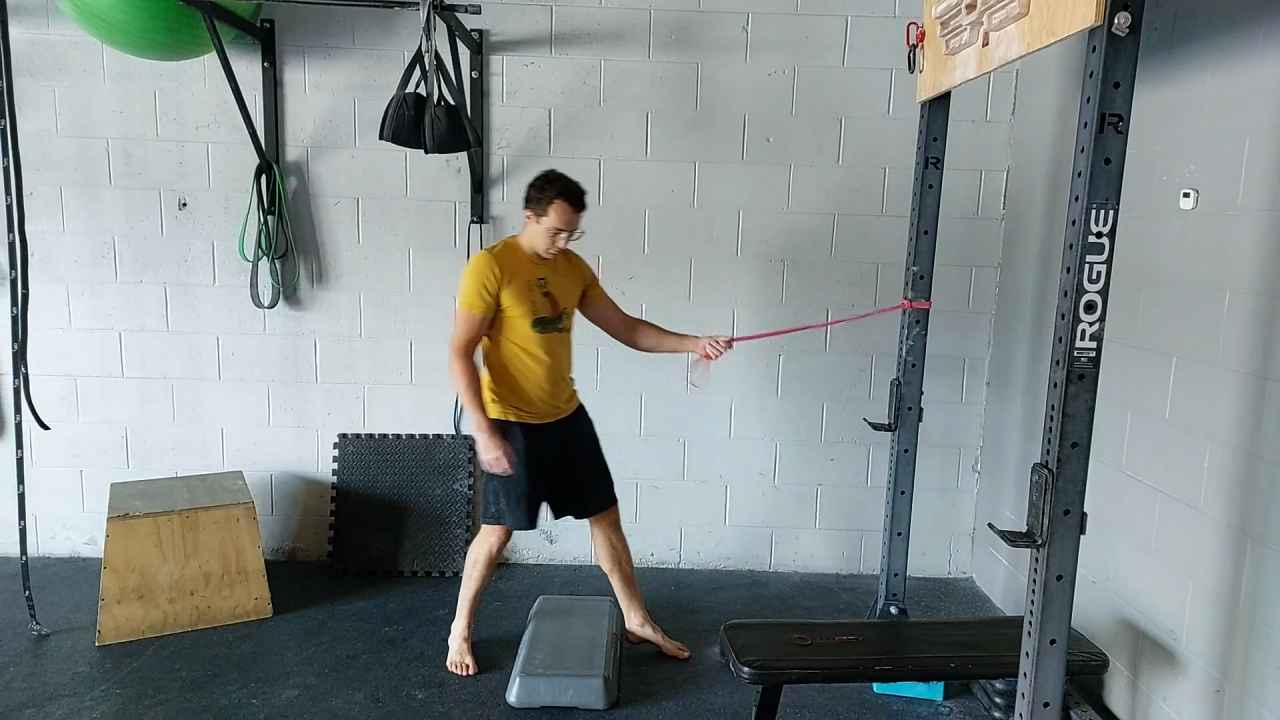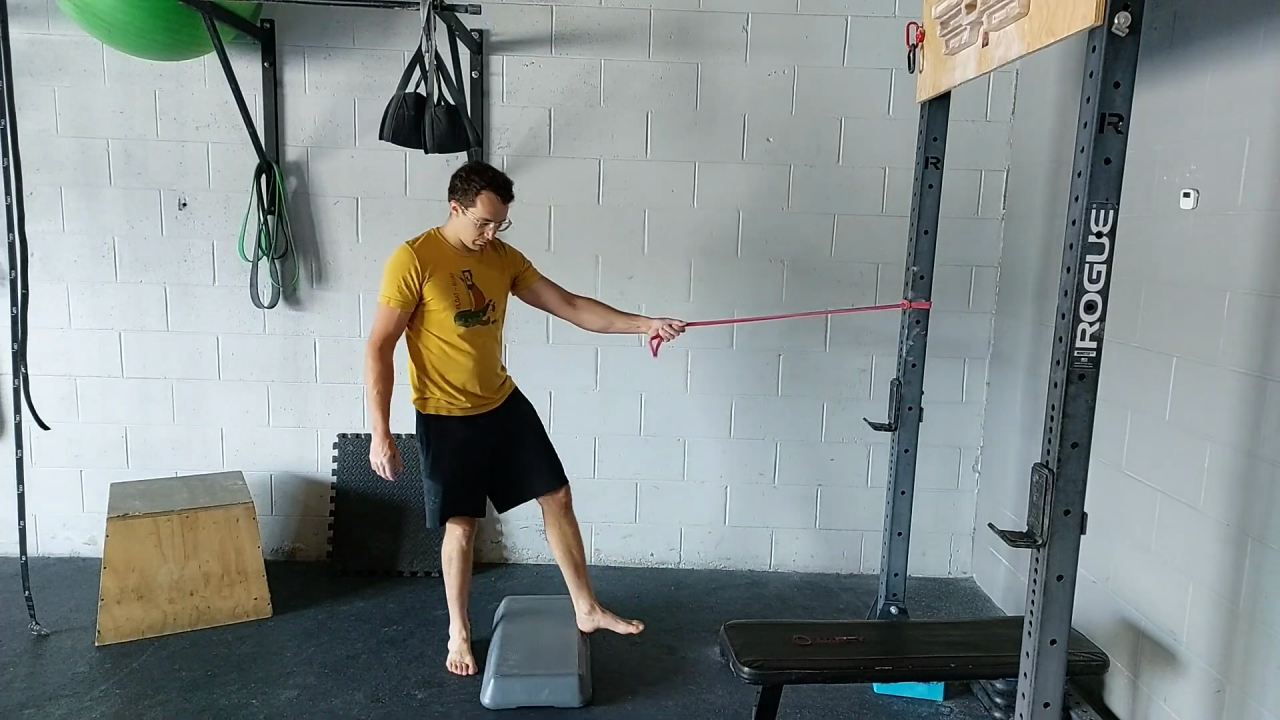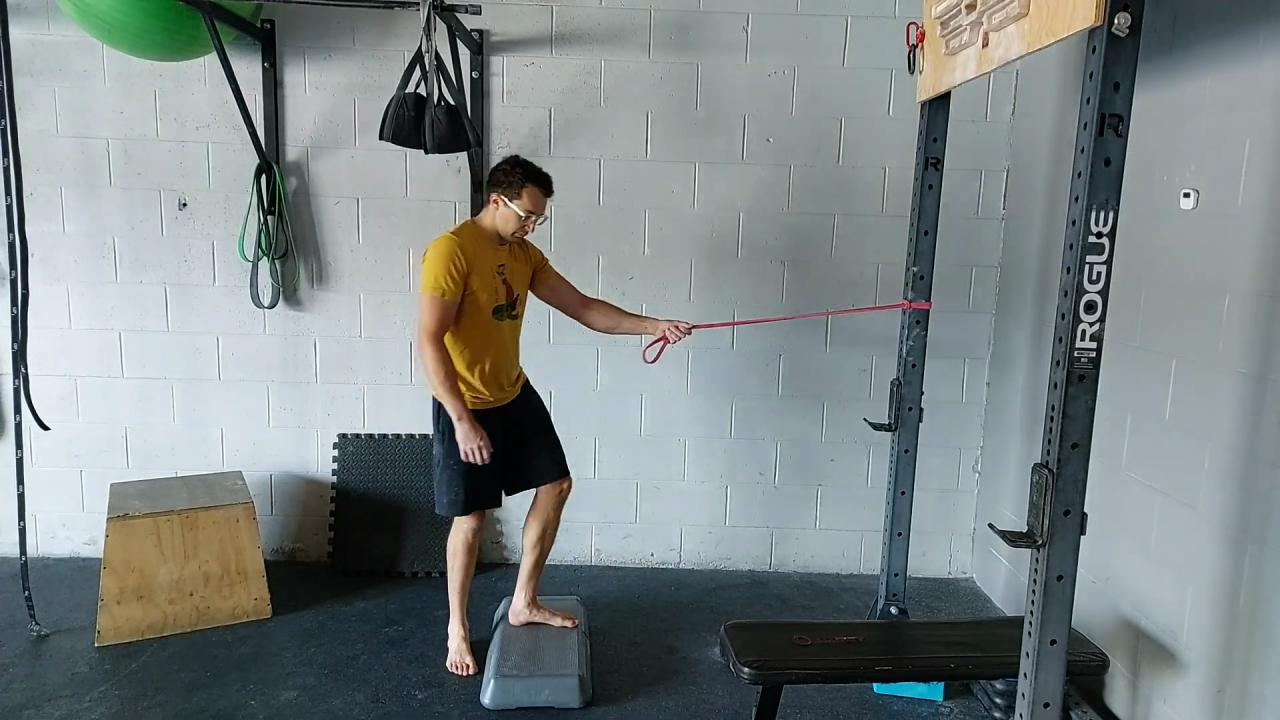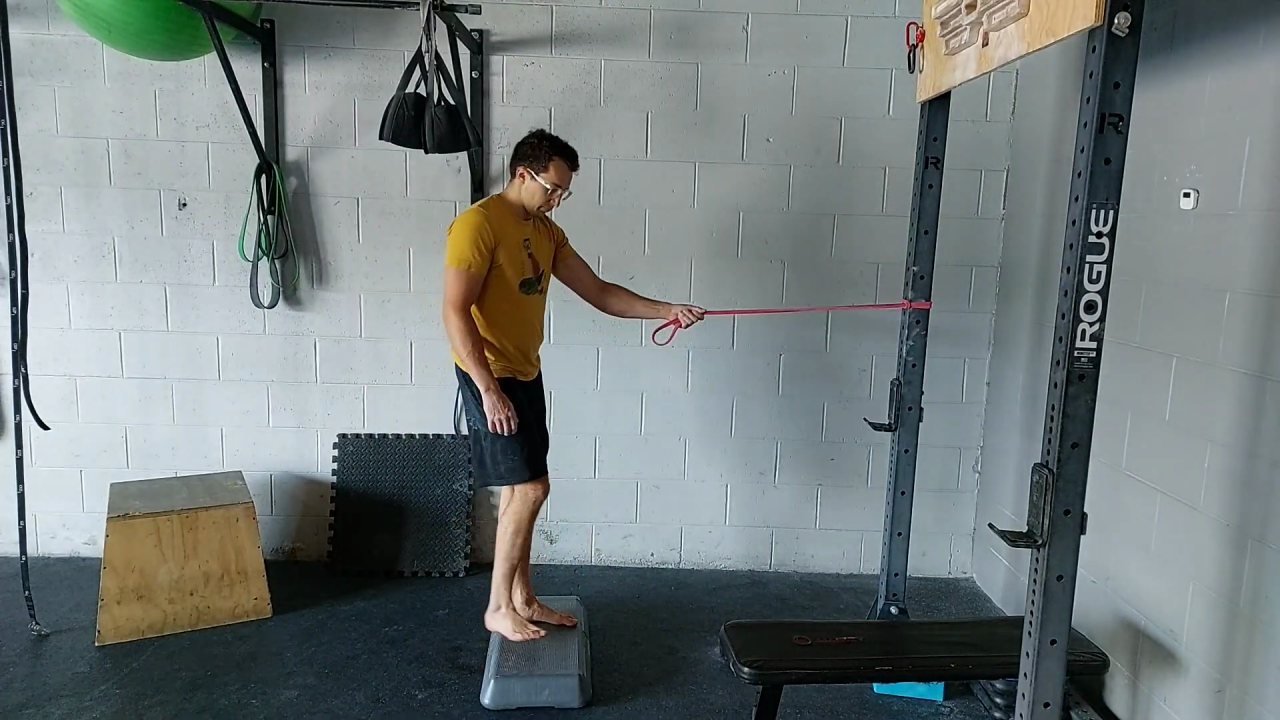
dt=0.5s
person 1, frame 1
left shoulder: (575, 269)
right shoulder: (490, 267)
left elbow: (625, 328)
right elbow: (461, 353)
left wrist: (692, 343)
right wrist: (483, 431)
left hip: (567, 417)
right hip: (512, 423)
left knee: (606, 517)
right knee: (498, 529)
left ankle: (636, 621)
right ankle: (460, 629)
person 1, frame 2
left shoulder: (504, 257)
right shoulder: (412, 259)
left elbow: (570, 307)
right elbow: (378, 347)
left wrist: (643, 324)
right wrist: (379, 432)
left hip: (504, 402)
right hip: (446, 416)
left knee: (557, 496)
right knee: (461, 524)
left ankle: (587, 608)
right ankle: (458, 632)
person 1, frame 3
left shoulder: (525, 254)
right shoulder: (451, 251)
left elbow: (583, 307)
right elbow: (429, 340)
left wrist: (653, 325)
right wrist: (462, 419)
left hip: (515, 394)
right hip: (465, 405)
left knee: (555, 486)
right knee: (470, 518)
left ankle: (524, 602)
right ankle: (458, 629)
person 1, frame 4
left shoulder: (546, 231)
right shoulder: (477, 224)
left elbow: (598, 291)
right elbow: (455, 313)
left wrist: (665, 310)
right wrist: (489, 388)
left hip: (526, 375)
right hip: (490, 378)
left knee: (520, 489)
right knee: (530, 487)
left ankle: (522, 599)
right ankle: (498, 607)
